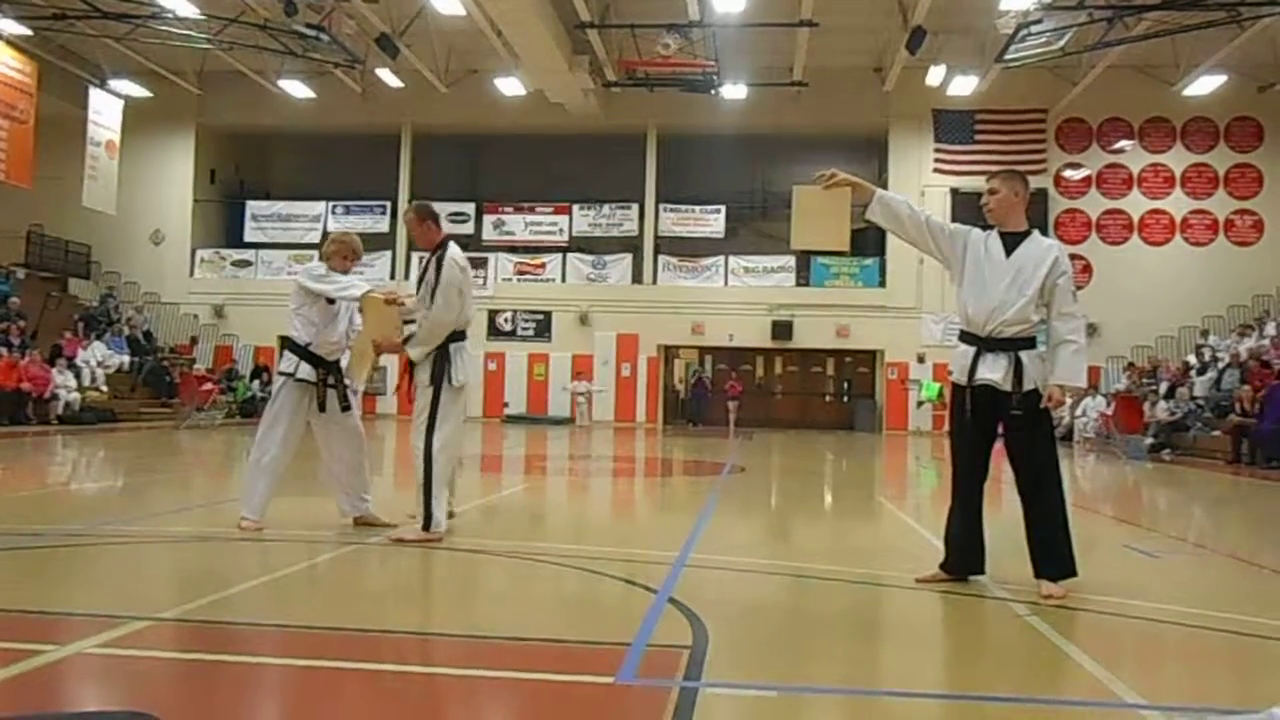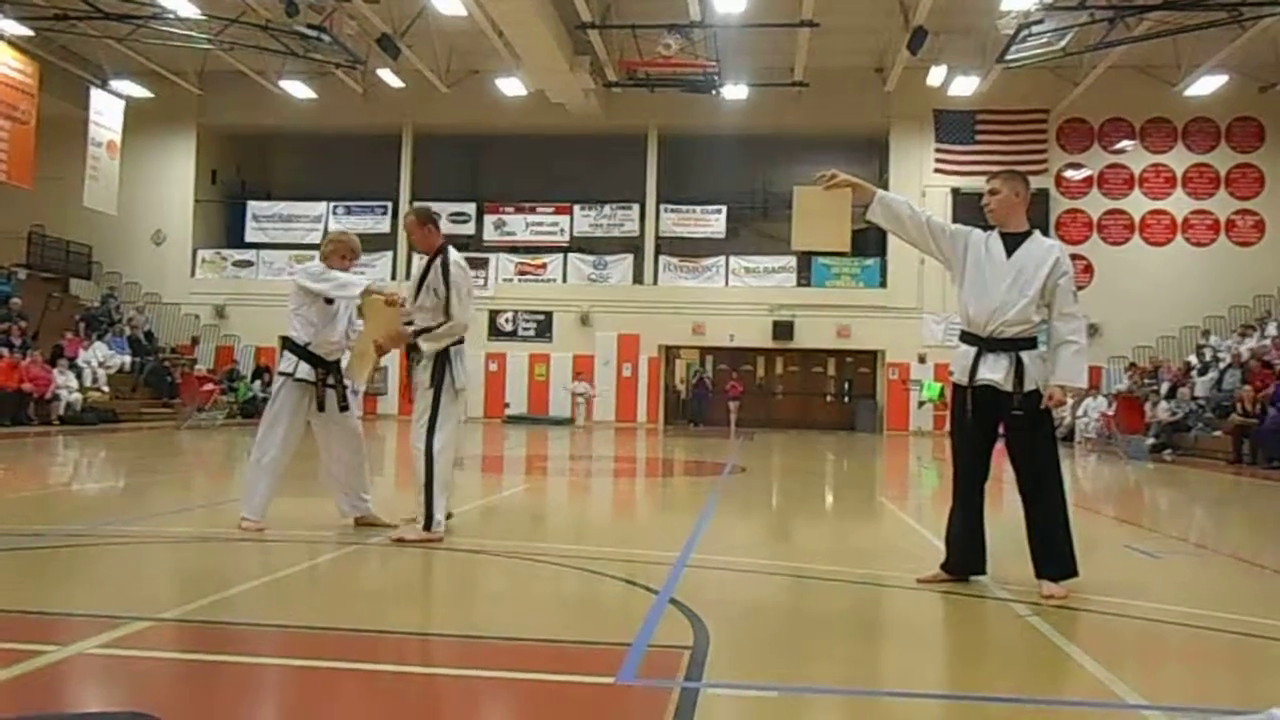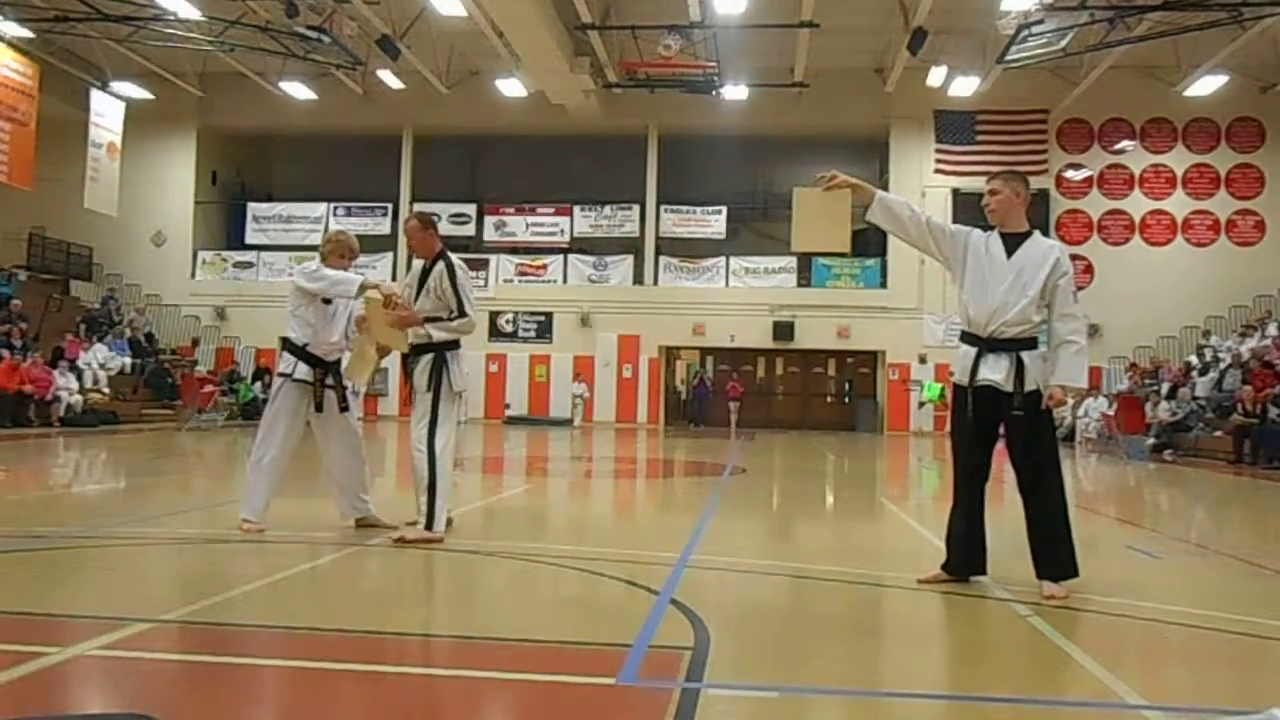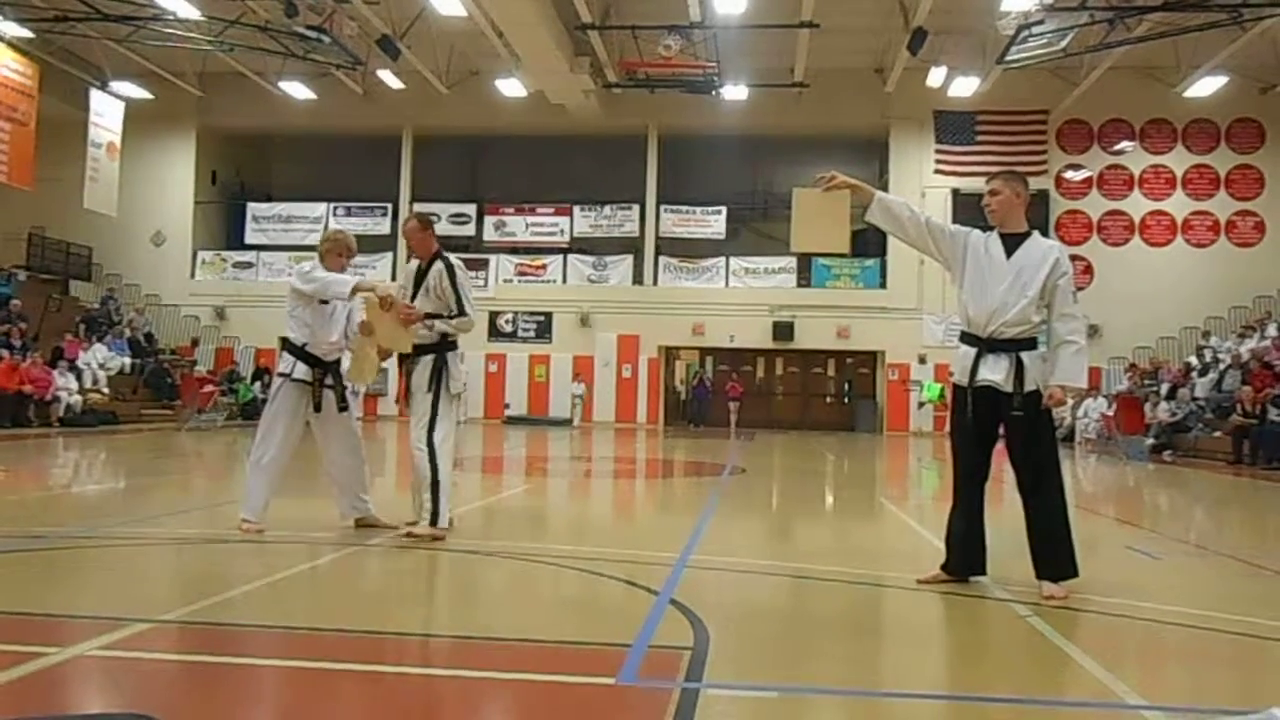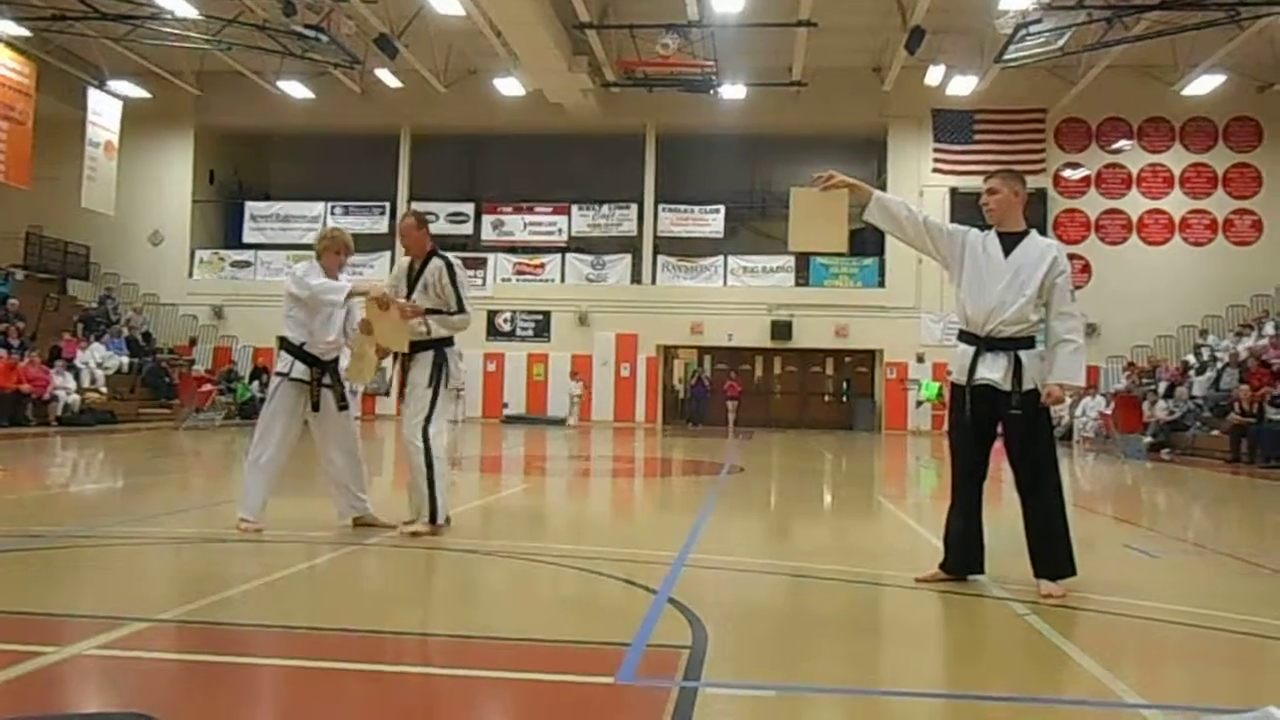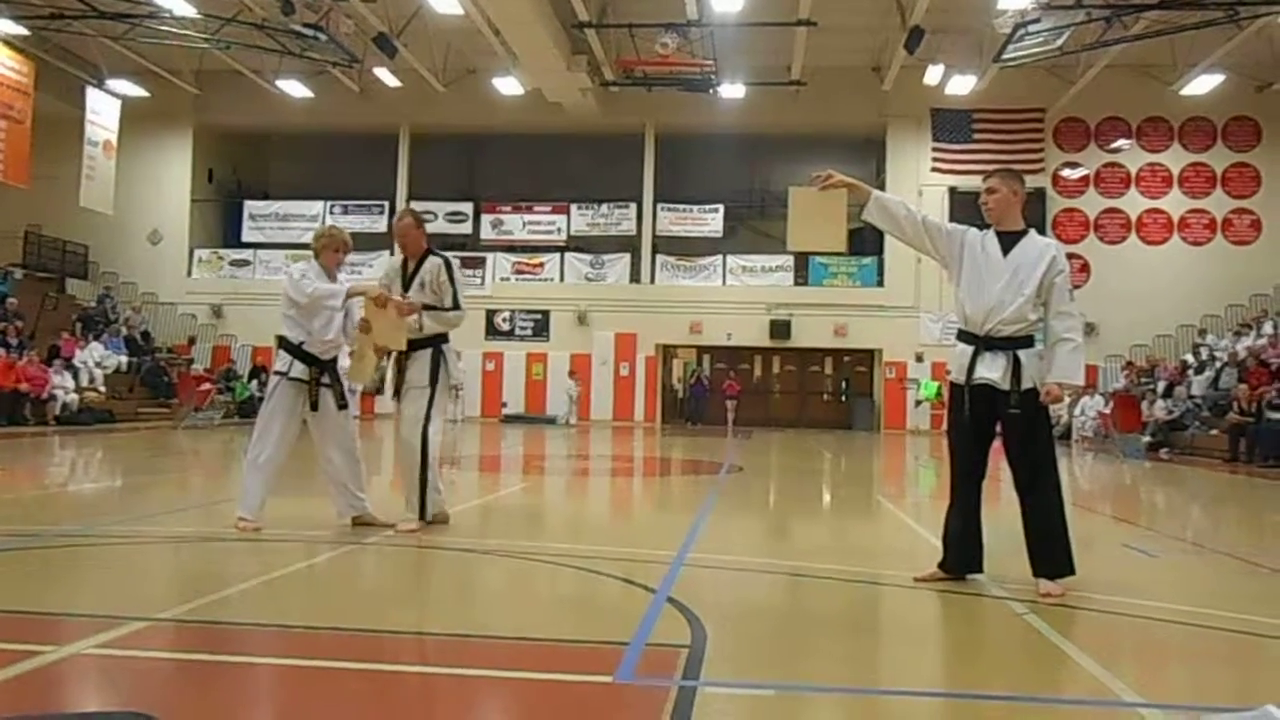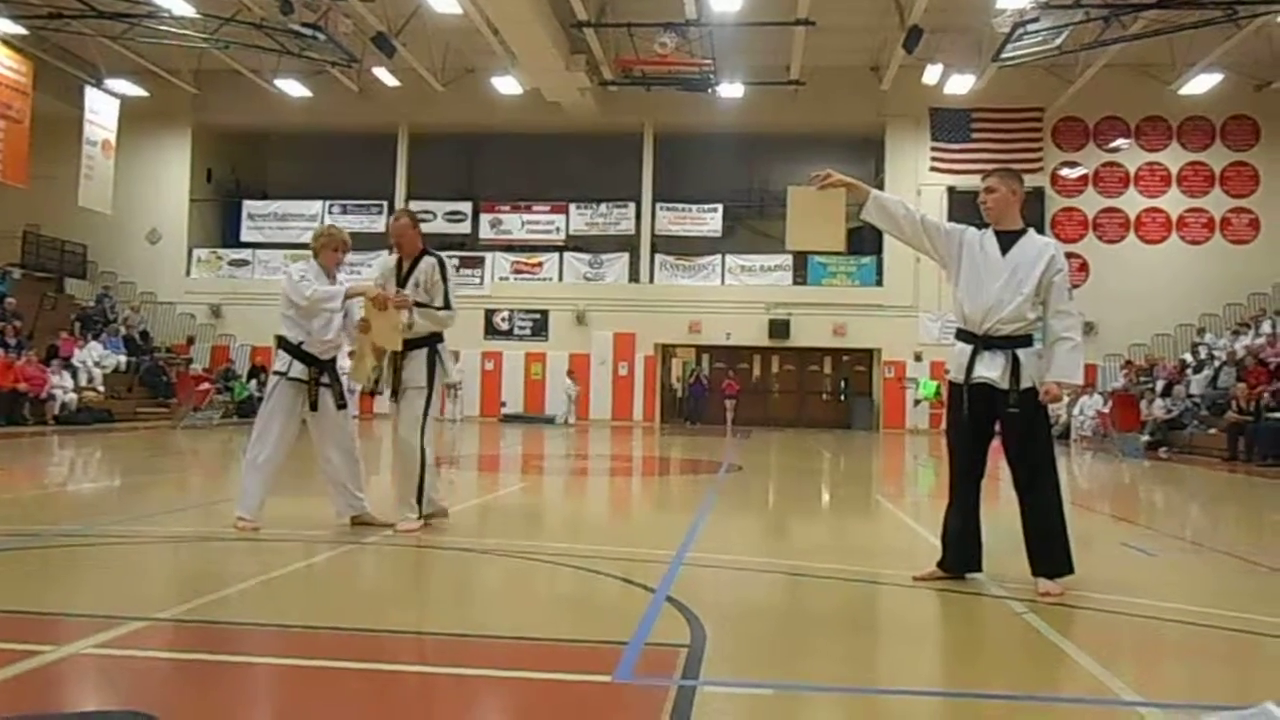
dt=0.1s
person 1, frame 1
left shoulder: (1050, 254)
right shoulder: (967, 243)
left elbow: (1066, 321)
right elbow: (912, 220)
left wrist: (1061, 380)
right wrist: (857, 185)
left hip: (1023, 372)
right hip: (973, 369)
left knee: (1037, 477)
right knee: (966, 474)
left ankle: (1050, 571)
right ankle: (959, 561)
person 1, frame 2
left shoulder: (1051, 254)
right shoulder: (968, 244)
left elbow: (1067, 322)
right elbow: (912, 220)
left wrist: (1061, 381)
right wrist: (857, 186)
left hip: (1024, 372)
right hip: (974, 369)
left knee: (1038, 477)
right knee: (967, 474)
left ankle: (1052, 571)
right ankle: (960, 562)
person 1, frame 3
left shoulder: (1051, 254)
right shoulder: (968, 244)
left elbow: (1068, 322)
right elbow: (913, 221)
left wrist: (1062, 381)
right wrist: (857, 187)
left hip: (1024, 372)
right hip: (974, 370)
left knee: (1038, 477)
right knee: (968, 474)
left ankle: (1052, 571)
right ankle: (961, 562)
person 1, frame 4
left shoulder: (1051, 255)
right shoulder: (967, 244)
left elbow: (1067, 322)
right elbow: (912, 221)
left wrist: (1061, 381)
right wrist: (856, 188)
left hip: (1024, 372)
right hip: (974, 370)
left knee: (1038, 477)
right knee: (967, 474)
left ankle: (1052, 571)
right ankle: (961, 562)
person 1, frame 5
left shoulder: (1048, 253)
right shoulder: (965, 243)
left elbow: (1065, 321)
right elbow: (910, 221)
left wrist: (1060, 379)
right wrist: (854, 186)
left hip: (1022, 371)
right hip: (972, 368)
left knee: (1036, 476)
right knee: (966, 473)
left ankle: (1050, 570)
right ankle: (959, 561)
person 1, frame 6
left shoulder: (1047, 252)
right shoulder: (964, 243)
left elbow: (1064, 320)
right elbow: (909, 220)
left wrist: (1059, 378)
right wrist: (852, 186)
left hip: (1021, 370)
right hip: (971, 368)
left knee: (1035, 475)
right knee: (965, 472)
left ankle: (1048, 569)
right ankle: (958, 561)
person 1, frame 7
left shoulder: (1046, 251)
right shoulder: (962, 242)
left elbow: (1062, 319)
right elbow: (908, 219)
left wrist: (1058, 377)
right wrist: (850, 185)
left hip: (1020, 370)
right hip: (970, 367)
left knee: (1034, 474)
right knee: (963, 471)
left ankle: (1047, 569)
right ankle: (957, 560)
person 2, frame 1
left shoulder: (448, 261)
right shoulder: (437, 258)
left elbow: (444, 320)
left wrist: (404, 345)
left hip: (443, 359)
right hip: (436, 358)
left knee: (429, 438)
right knee: (440, 437)
left ankle: (431, 524)
right ankle: (440, 505)
person 2, frame 2
left shoulder: (450, 265)
right shoulder: (432, 263)
left elbow: (458, 322)
left wrist: (412, 338)
left hip: (441, 362)
right hip: (432, 360)
left knee: (429, 439)
right knee: (435, 438)
left ankle: (431, 524)
right ankle: (435, 509)
person 2, frame 3
left shoulder: (450, 269)
right shoulder: (421, 269)
left elbow: (467, 321)
right elbow: (408, 313)
left wrist: (422, 322)
right wrist: (397, 313)
left hip: (440, 364)
right hip: (423, 363)
left knee: (428, 440)
right knee: (425, 439)
left ankle: (432, 523)
right ankle: (433, 514)
person 2, frame 4
left shoulder: (449, 269)
right shoulder: (414, 270)
left elbow: (466, 319)
right elbow: (404, 311)
left wrist: (424, 318)
right wrist: (397, 314)
left hip: (437, 364)
right hip: (418, 363)
left knee: (427, 439)
right knee: (425, 438)
left ankle: (436, 520)
right ankle: (430, 512)
person 2, frame 5
left shoulder: (445, 267)
right shoulder: (402, 269)
left elbow: (462, 318)
right elbow: (387, 308)
left wrist: (423, 313)
right wrist: (386, 308)
left hip: (434, 361)
right hip: (412, 360)
left knee: (420, 435)
right knee: (416, 436)
left ankle: (433, 514)
right ankle: (428, 510)
person 2, frame 6
left shoulder: (441, 265)
right shoulder: (393, 268)
left elbow: (457, 314)
right elbow: (383, 307)
left wrist: (418, 310)
right wrist: (382, 307)
left hip: (431, 358)
right hip: (406, 358)
left knee: (417, 434)
right knee: (410, 435)
left ankle: (422, 510)
right ankle: (431, 507)
person 2, frame 7
left shoulder: (436, 265)
right shoulder: (387, 267)
left elbow: (446, 315)
right elbow: (377, 305)
left wrist: (411, 307)
right wrist: (377, 311)
left hip: (424, 358)
right hip: (397, 359)
left knee: (413, 437)
right knee: (405, 438)
left ankle: (415, 510)
right ankle: (429, 503)
person 3, frame 1
left shoulder: (349, 295)
right shoulder: (310, 275)
left elbow: (354, 335)
right elbow: (336, 283)
left hip: (330, 374)
right hip: (299, 369)
left knee: (349, 442)
right knee: (275, 441)
left ankle: (359, 510)
right ankle: (250, 512)
person 3, frame 2
left shoulder: (349, 294)
right shoulder: (308, 274)
left elbow: (354, 335)
right elbow: (335, 280)
right wrist: (379, 290)
left hip: (329, 374)
right hip: (298, 370)
left knee: (348, 442)
right knee: (275, 441)
left ankle: (360, 510)
right ankle: (251, 512)
person 3, frame 3
left shoulder: (347, 294)
right shoulder: (308, 274)
left elbow: (351, 338)
right elbow: (333, 281)
right wrist: (378, 285)
left hip: (329, 375)
right hip: (298, 370)
left knee: (347, 445)
right knee: (275, 443)
left ankle: (360, 511)
right ankle: (251, 514)
person 3, frame 4
left shoulder: (346, 294)
right shoulder: (304, 275)
left elbow: (351, 337)
right elbow: (326, 283)
left wrist: (369, 333)
right wrist: (373, 287)
left hip: (328, 374)
right hip: (297, 370)
left knee: (346, 445)
right knee: (274, 443)
left ankle: (360, 512)
right ankle: (251, 514)
person 3, frame 5
left shoulder: (342, 289)
right shoulder: (301, 273)
left elbow: (348, 334)
right elbow: (318, 290)
left wrist: (367, 330)
right wrist: (364, 288)
left hip: (326, 374)
right hip: (296, 369)
left knee: (343, 444)
right knee: (272, 442)
left ankle: (359, 511)
right ankle: (249, 513)
person 3, frame 6
left shoulder: (341, 290)
right shoulder: (299, 274)
left elbow: (349, 331)
right elbow: (314, 294)
left wrist: (367, 328)
right wrist: (362, 289)
left hip: (325, 373)
right hip: (294, 369)
left knee: (342, 443)
right knee: (271, 442)
left ankle: (357, 510)
right ankle: (248, 513)
person 3, frame 7
left shoulder: (341, 288)
right shoulder: (298, 273)
left elbow: (351, 327)
right elbow: (312, 296)
left wrist: (367, 328)
right wrist: (359, 290)
left hip: (324, 373)
right hip: (293, 368)
left knee: (341, 443)
right knee: (270, 442)
left ankle: (357, 510)
right ankle: (247, 512)
